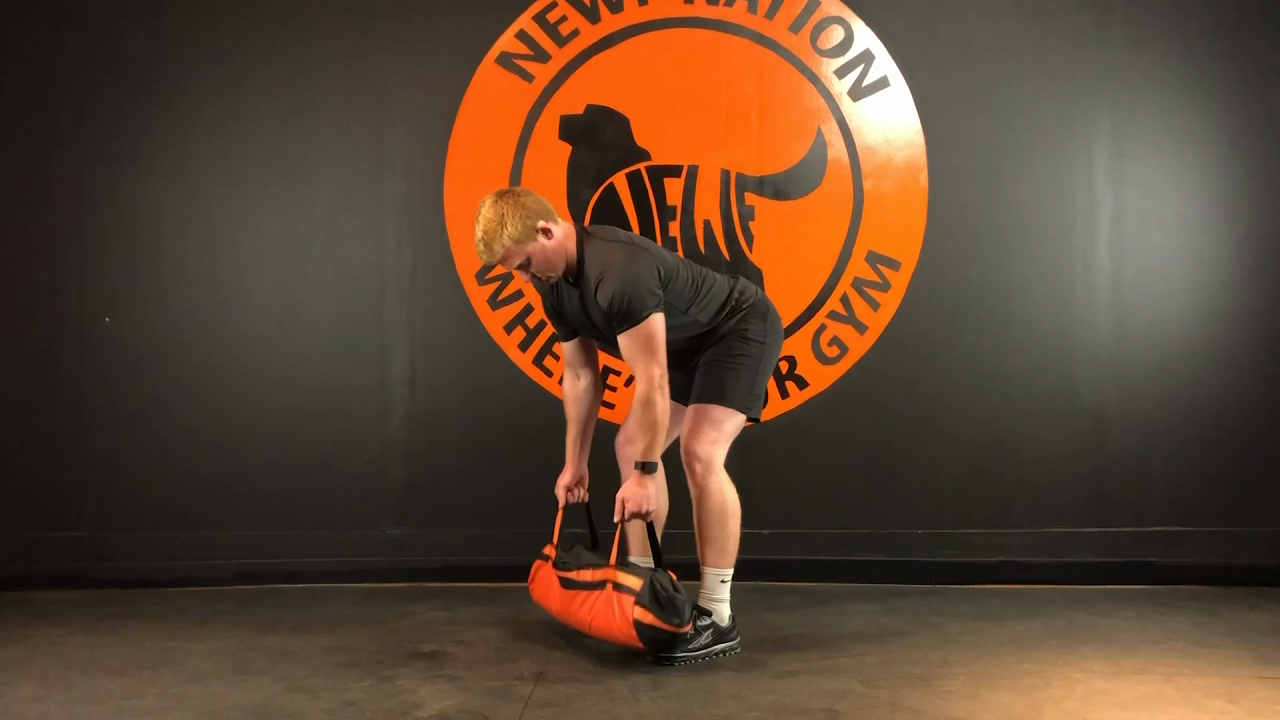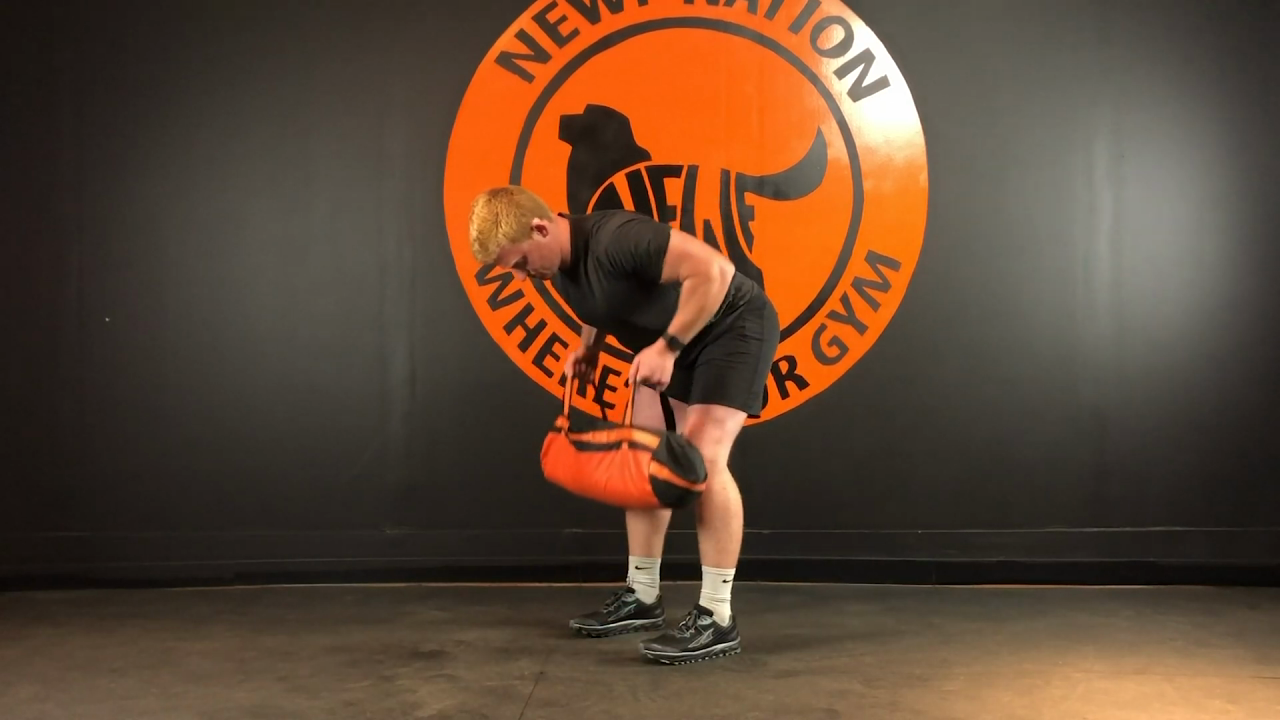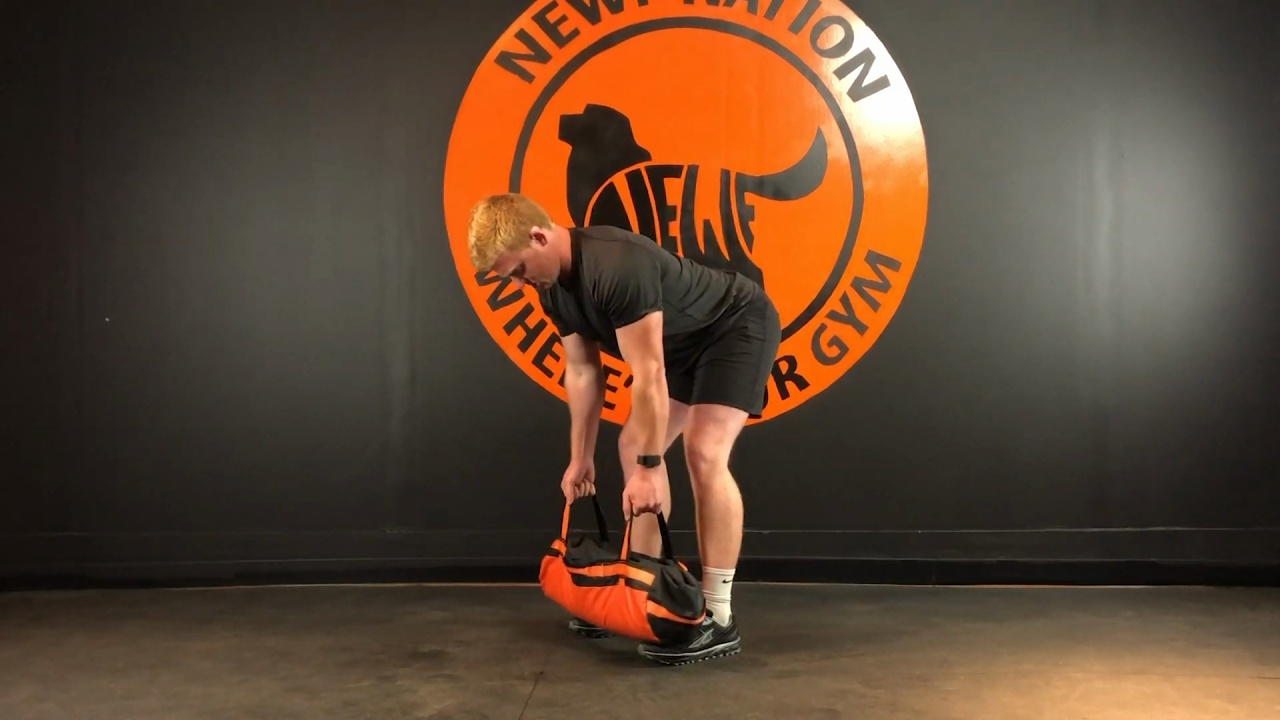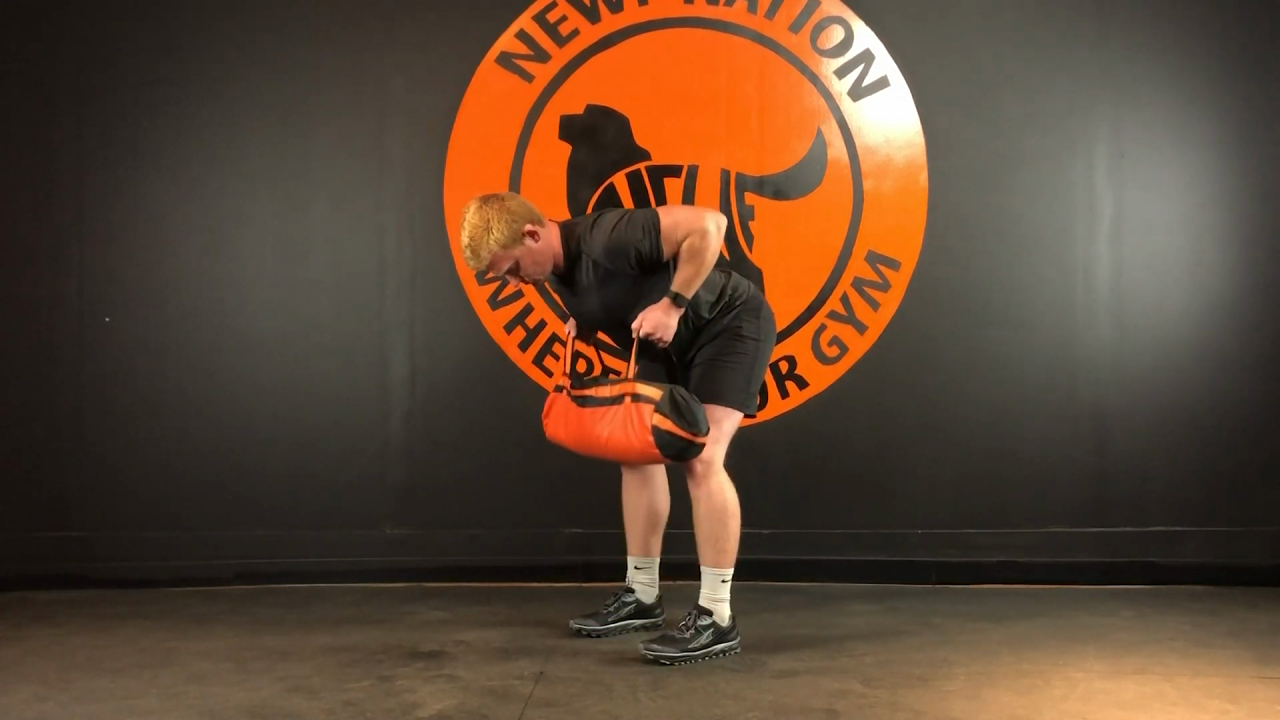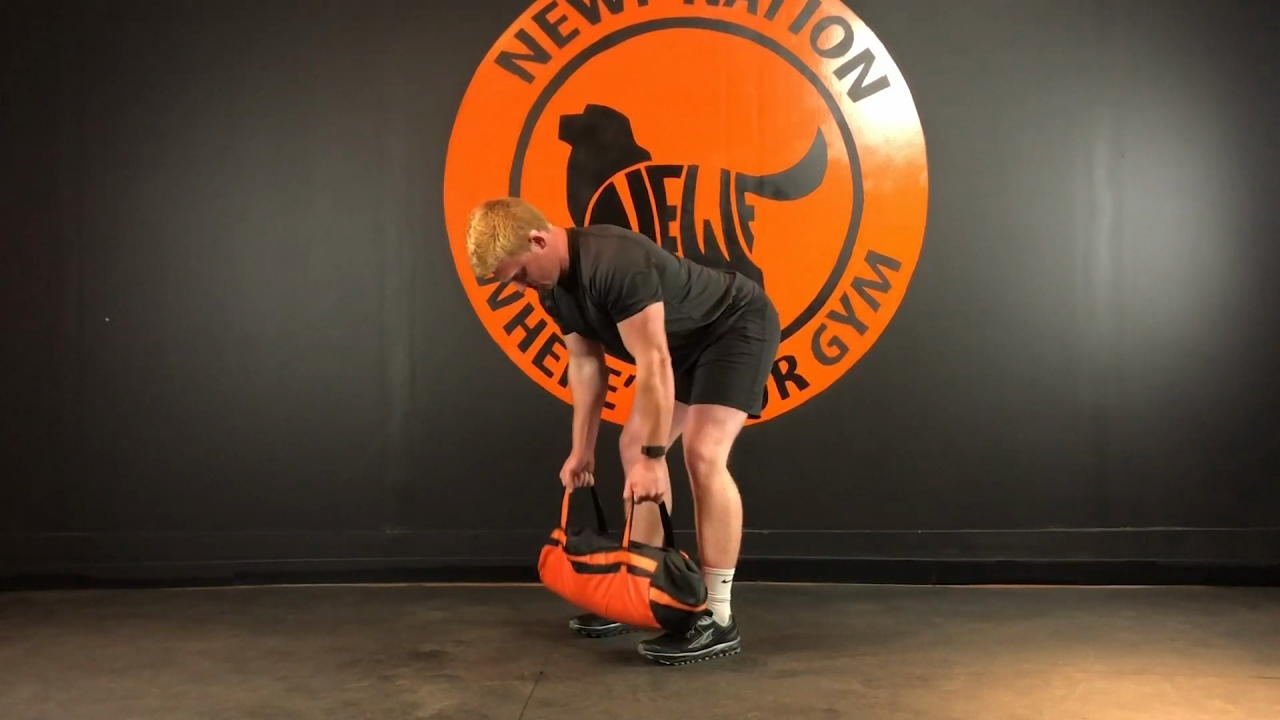
dt=1s
person 1, frame 1
left shoulder: (618, 271)
right shoulder: (553, 283)
left elbow: (651, 383)
right elbow: (580, 375)
left wrist: (645, 473)
right wrist: (574, 464)
left hip: (739, 328)
right hip: (683, 342)
left knee: (701, 455)
right knee: (630, 447)
left ankle: (716, 618)
person 1, frame 2
left shoulder: (615, 239)
right shoulder: (559, 262)
left elbow: (714, 270)
left wrist: (668, 347)
right wrist: (589, 345)
left hip: (735, 325)
right hip: (678, 339)
left knee: (703, 455)
left ankle: (717, 617)
right ankle: (642, 596)
person 1, frame 3
left shoulder: (616, 267)
right shoulder: (552, 283)
left elbow: (648, 374)
right elbow: (582, 370)
left wrist: (647, 468)
right wrist: (580, 459)
left hip: (737, 326)
right hip: (684, 339)
left knee: (705, 455)
right knee: (632, 445)
left ankle: (717, 618)
person 1, frame 4
left shoulder: (607, 239)
right shoulder: (557, 266)
left elbow: (708, 225)
left wrist: (672, 303)
right wrist: (584, 320)
left hip: (730, 324)
right hip: (672, 340)
left knee: (701, 456)
left ankle: (716, 617)
right ankle: (642, 596)
person 1, frame 5
left shoulder: (613, 263)
right shoulder: (553, 285)
left elbow: (653, 365)
right elbow: (585, 362)
left wrist: (654, 458)
right wrist: (582, 449)
left hip: (737, 326)
right hip: (684, 338)
left knee: (703, 455)
right knee: (633, 446)
left ankle: (718, 618)
